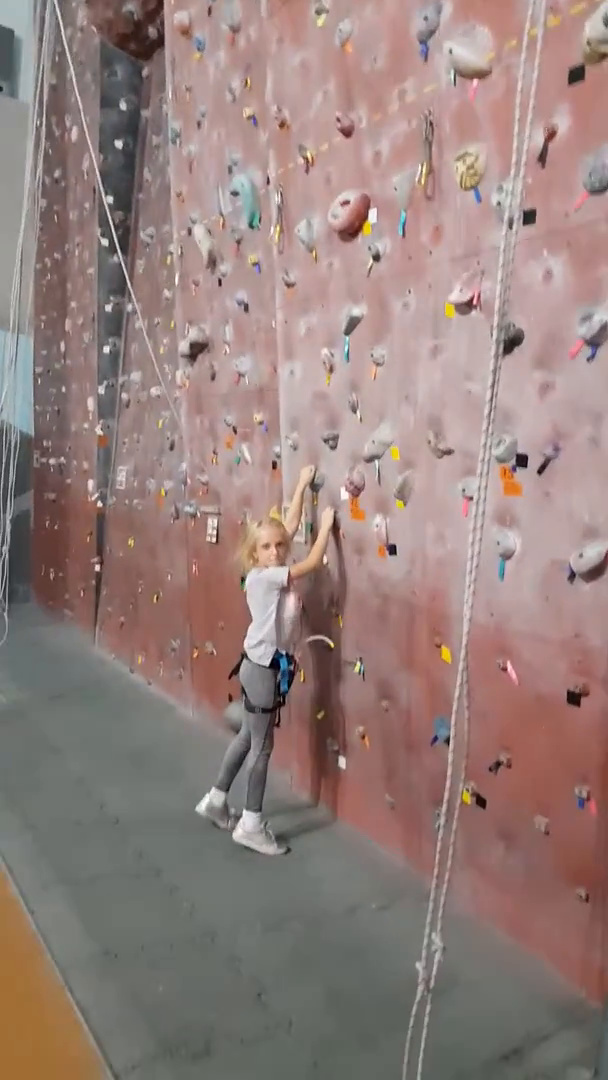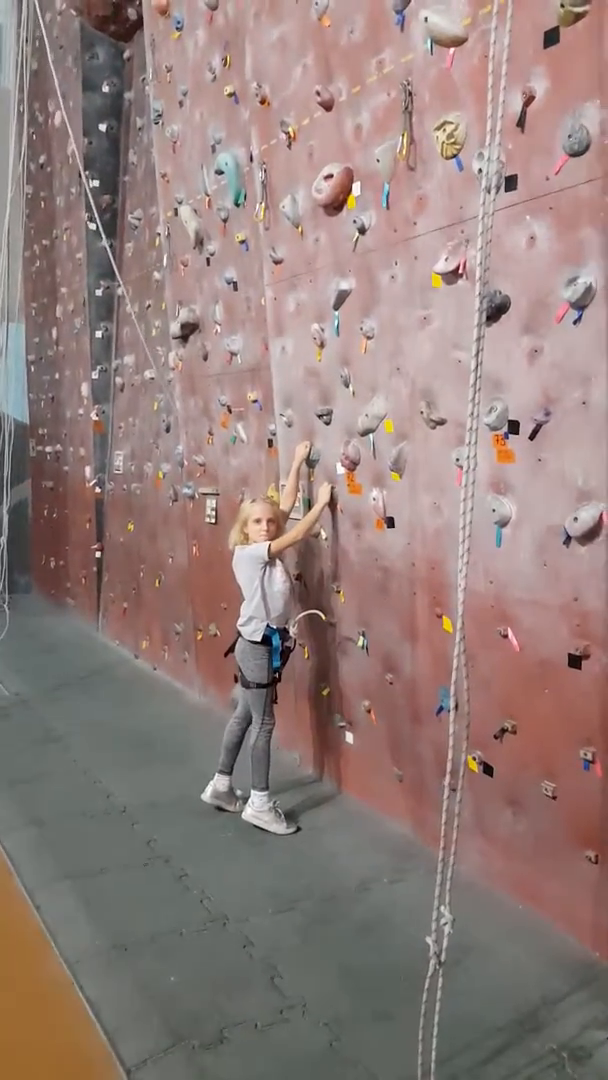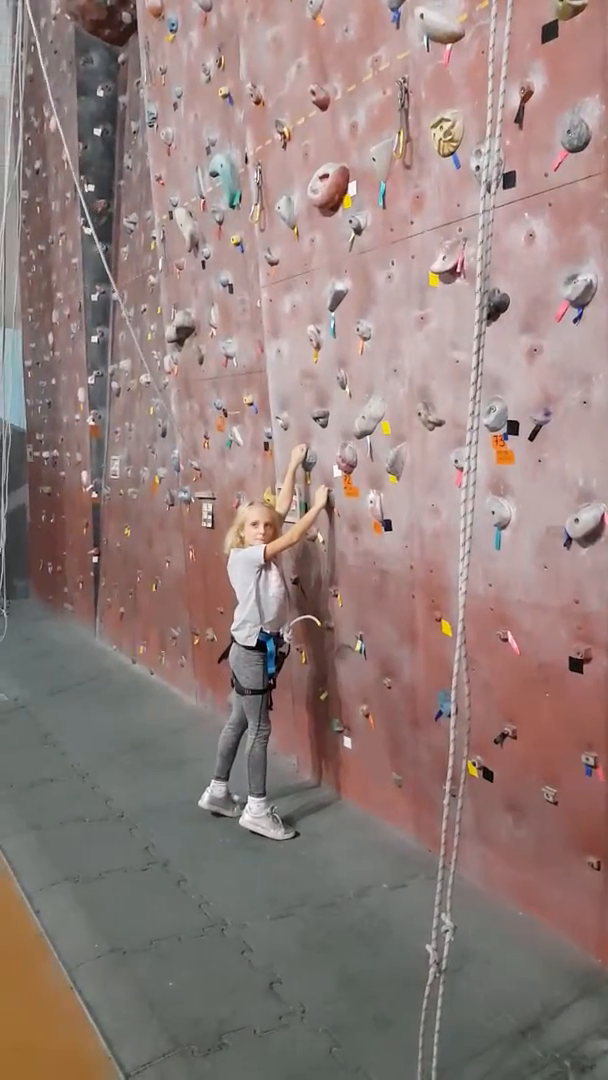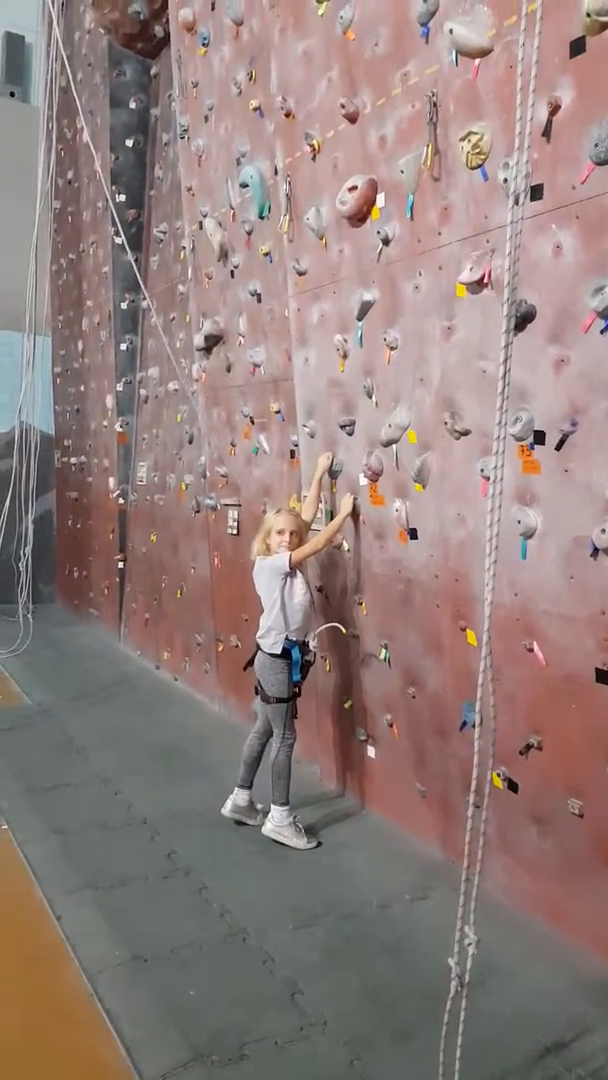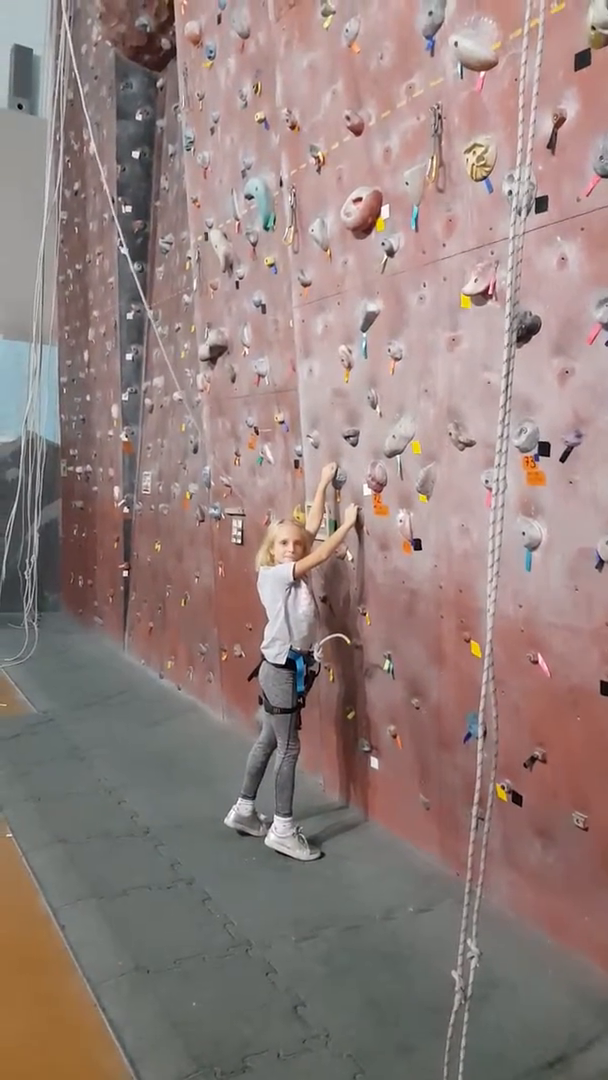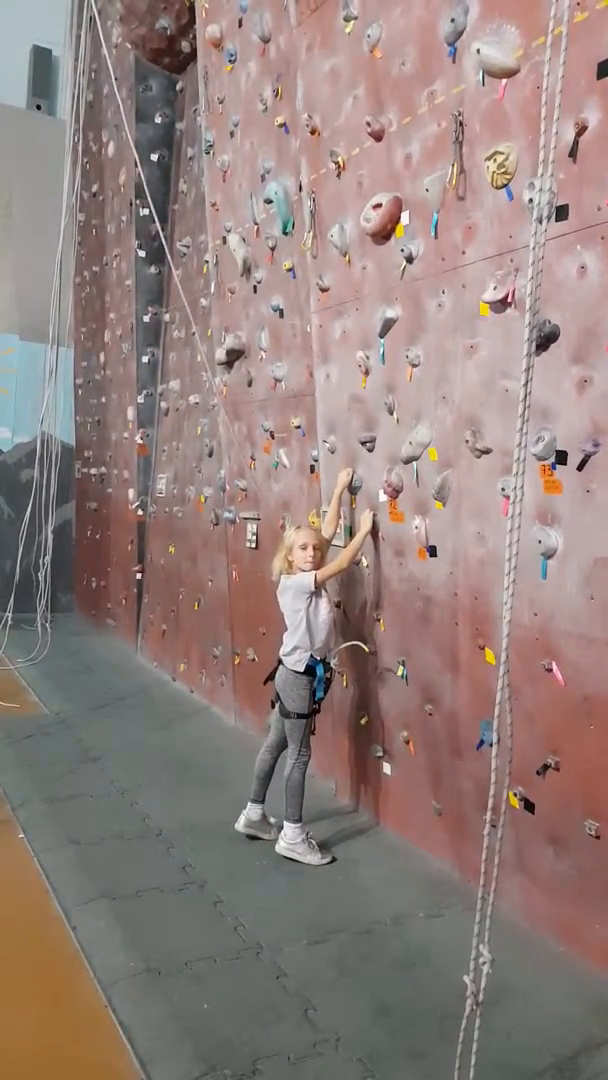
dt=0.7s
person 1, frame 1
left shoulder: (276, 572)
right shoulder: (260, 578)
left elbow: (290, 525)
right elbow: (312, 563)
left wrist: (302, 486)
right wrist: (326, 526)
left hip: (269, 666)
right hip: (262, 667)
left knee: (248, 736)
right knee: (262, 746)
left ankle: (216, 800)
right ankle: (251, 825)
person 1, frame 2
left shoulder: (270, 550)
right shoulder: (247, 554)
left elbow: (286, 505)
right elbow: (297, 535)
left wrist: (297, 463)
right wrist: (321, 502)
left hip: (269, 642)
right hip: (256, 644)
left knee: (245, 715)
right knee: (264, 723)
left ankle: (220, 786)
right ankle: (259, 804)
person 1, frame 3
left shoulder: (266, 554)
right shoulder: (242, 557)
left elbow: (281, 510)
right elbow: (293, 537)
left wrist: (293, 467)
right wrist: (318, 506)
left hip: (262, 647)
right hip: (250, 650)
left knee: (239, 722)
right knee: (259, 729)
left ankle: (217, 792)
right ankle: (257, 810)
person 1, frame 4
left shoulder: (290, 561)
right shoulder: (268, 565)
left elbow: (307, 517)
right elbow: (318, 544)
left wrist: (319, 474)
right wrist: (344, 513)
left hip: (287, 656)
right hip: (276, 657)
left knee: (265, 730)
right knee: (284, 737)
left ankle: (240, 800)
right ankle: (280, 818)
person 1, frame 5
left shoulder: (295, 571)
right shoulder: (271, 575)
left elbow: (312, 528)
right elbow: (322, 555)
left wrist: (324, 484)
right wrist: (348, 523)
left hip: (294, 665)
right hip: (280, 667)
left knee: (268, 741)
right knee: (288, 748)
left ankle: (243, 811)
right ankle: (282, 830)
person 1, frame 6
left shoulder: (310, 578)
right shoulder: (293, 584)
left elbow: (327, 533)
right elbow: (341, 564)
left wrist: (340, 490)
right wrist: (365, 530)
left hip: (303, 673)
right hip: (298, 674)
left knee: (276, 745)
right knee: (299, 755)
left ankle: (253, 815)
right ankle: (292, 836)
